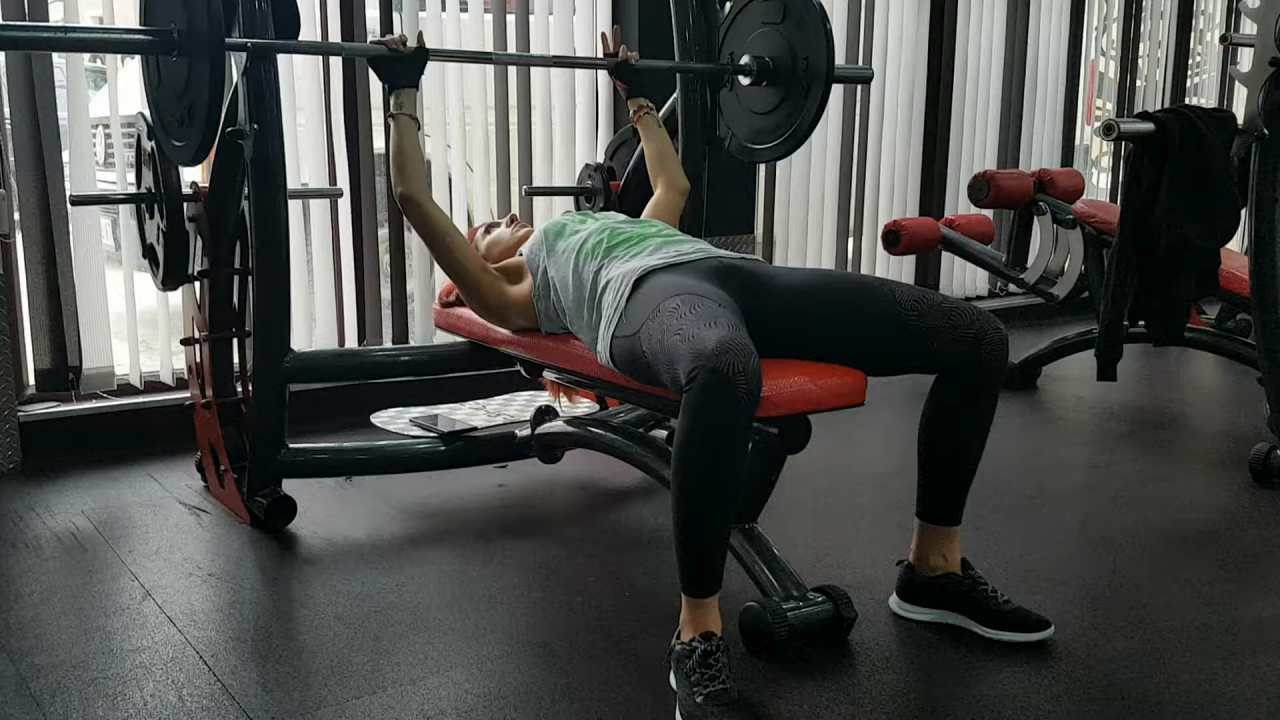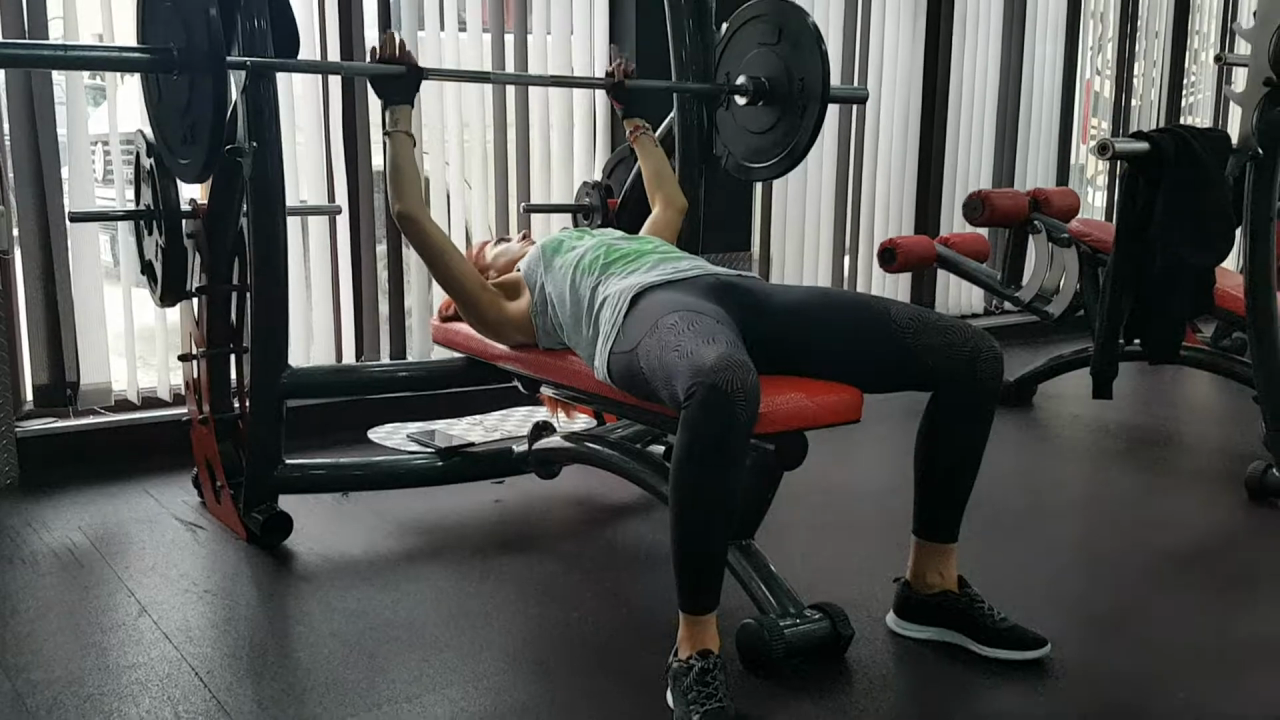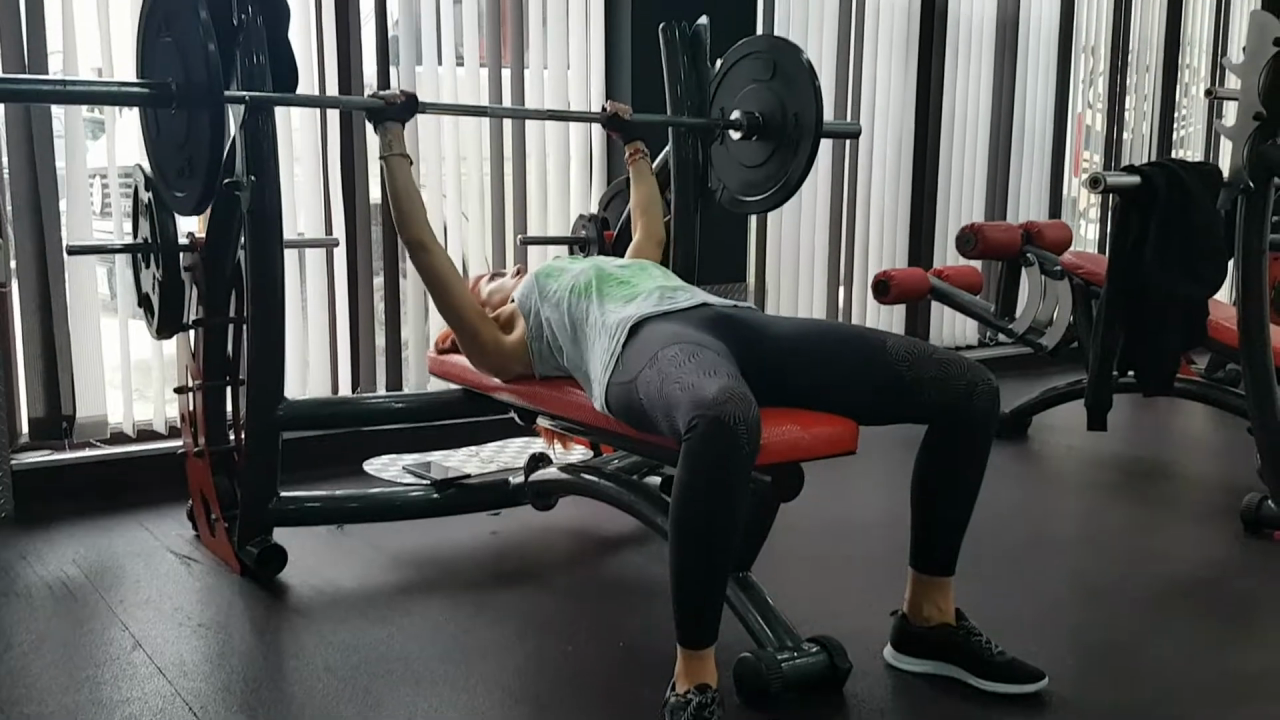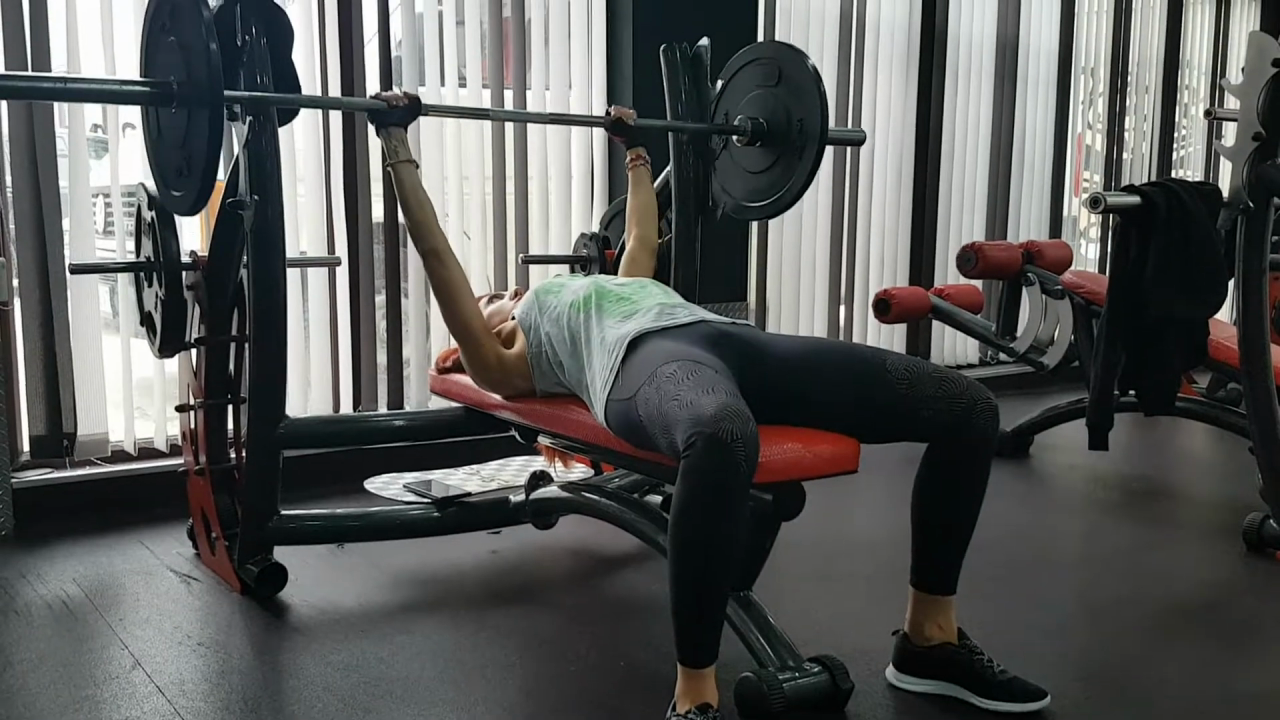
dt=0.5s
person 1, frame 1
left shoulder: (604, 229)
right shoulder: (513, 296)
left elbow: (673, 184)
right elbow: (416, 200)
left wrist: (637, 96)
right wrist: (403, 93)
left hip: (733, 273)
left knee: (976, 340)
right knee: (723, 368)
left ankle: (933, 570)
right ankle: (697, 635)
person 1, frame 2
left shoulder: (605, 249)
right shoulder: (511, 313)
left elbow: (671, 204)
right elbow: (413, 216)
left wrist: (632, 116)
right wrist: (398, 107)
left hip: (731, 290)
right hip: (648, 309)
left knee: (970, 357)
right knee: (722, 383)
left ankle: (931, 587)
right ankle: (694, 652)
person 1, frame 3
left shoulder: (588, 286)
right shoulder: (504, 347)
left elbow: (650, 237)
right elbow: (422, 245)
left wrist: (633, 145)
right wrist: (392, 137)
left knee: (968, 389)
right knee: (724, 420)
left ankle: (928, 620)
person 1, frame 4
left shoulder: (591, 296)
right shoulder: (506, 364)
left elbow: (642, 243)
right elbow: (437, 254)
left wrist: (636, 153)
right wrist: (396, 143)
left knee: (966, 409)
right knee: (720, 436)
left ankle: (929, 640)
